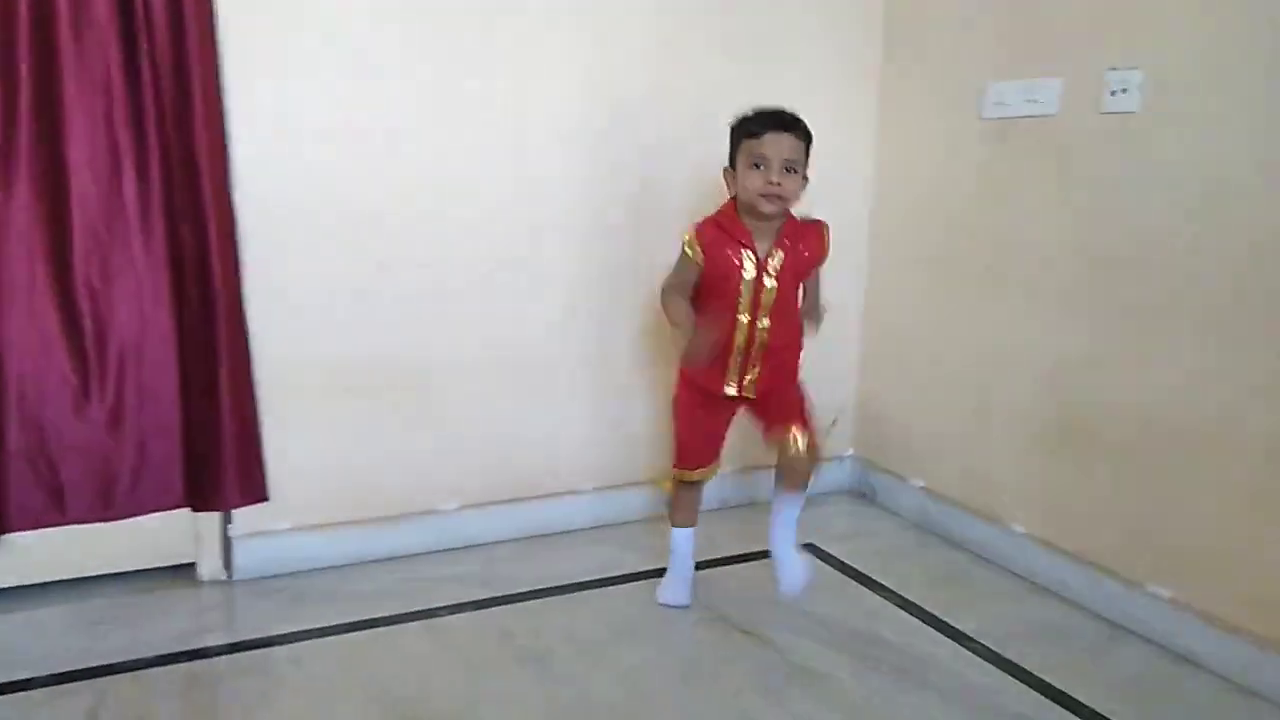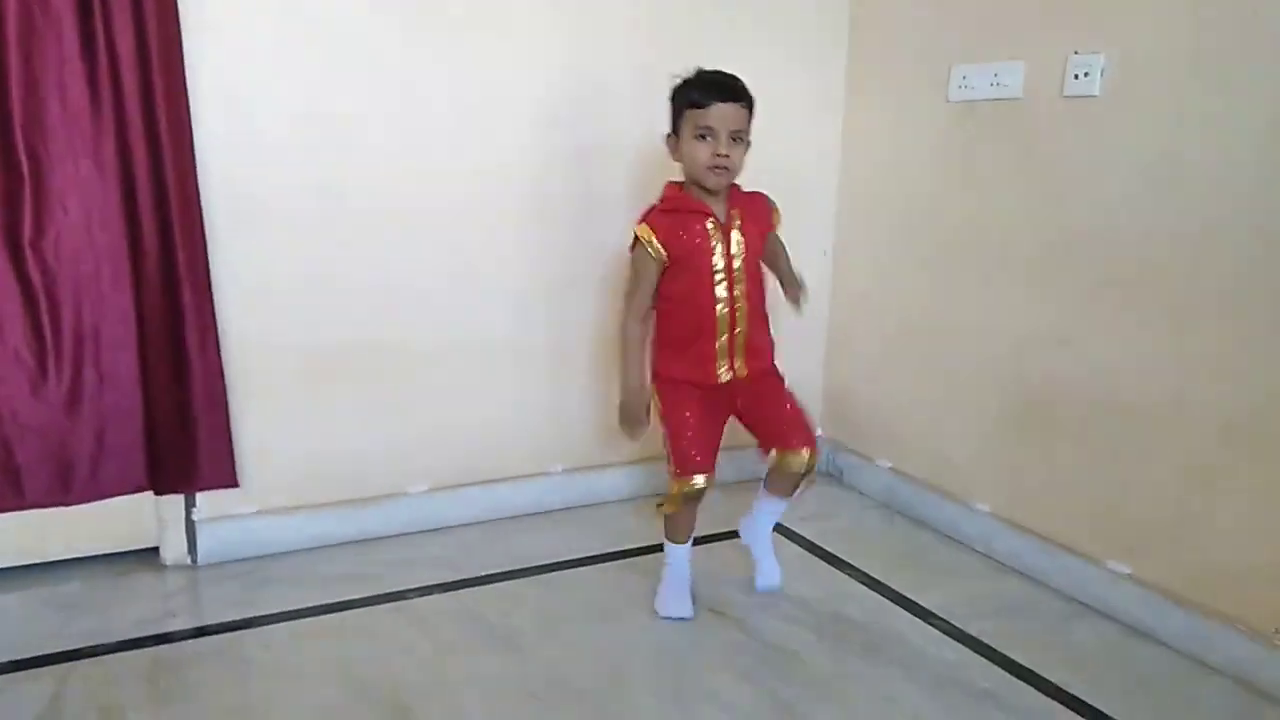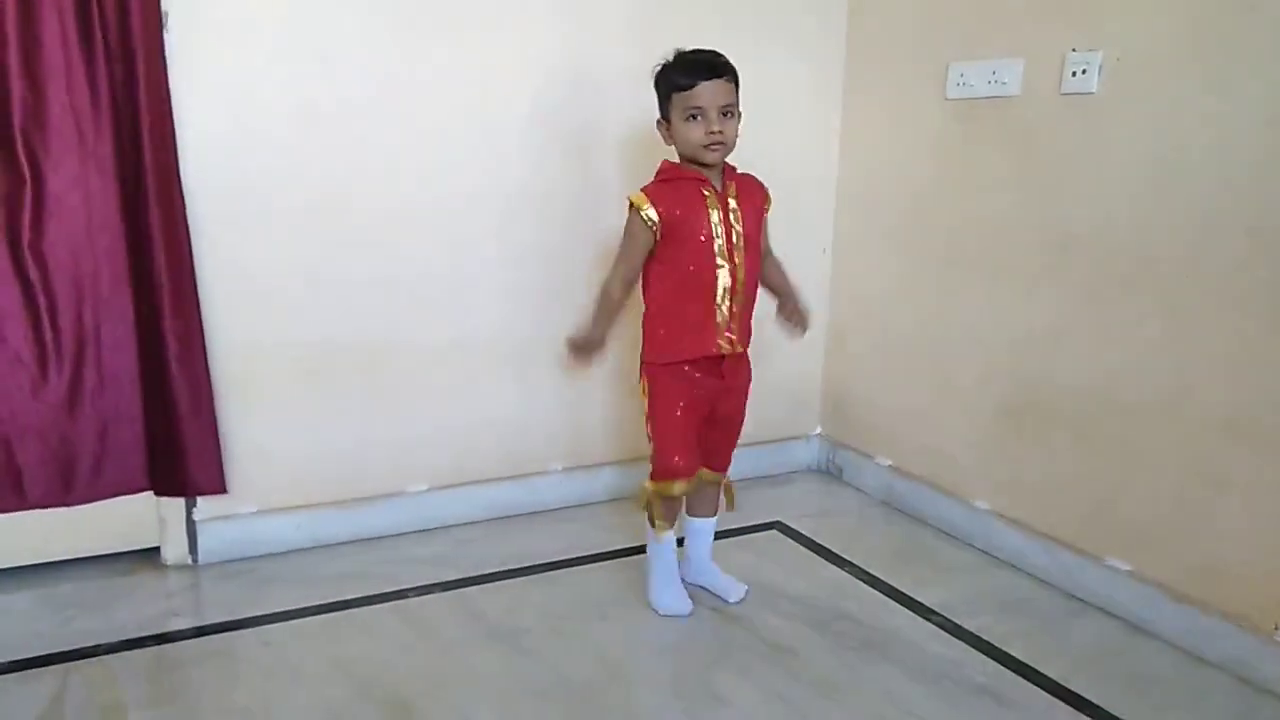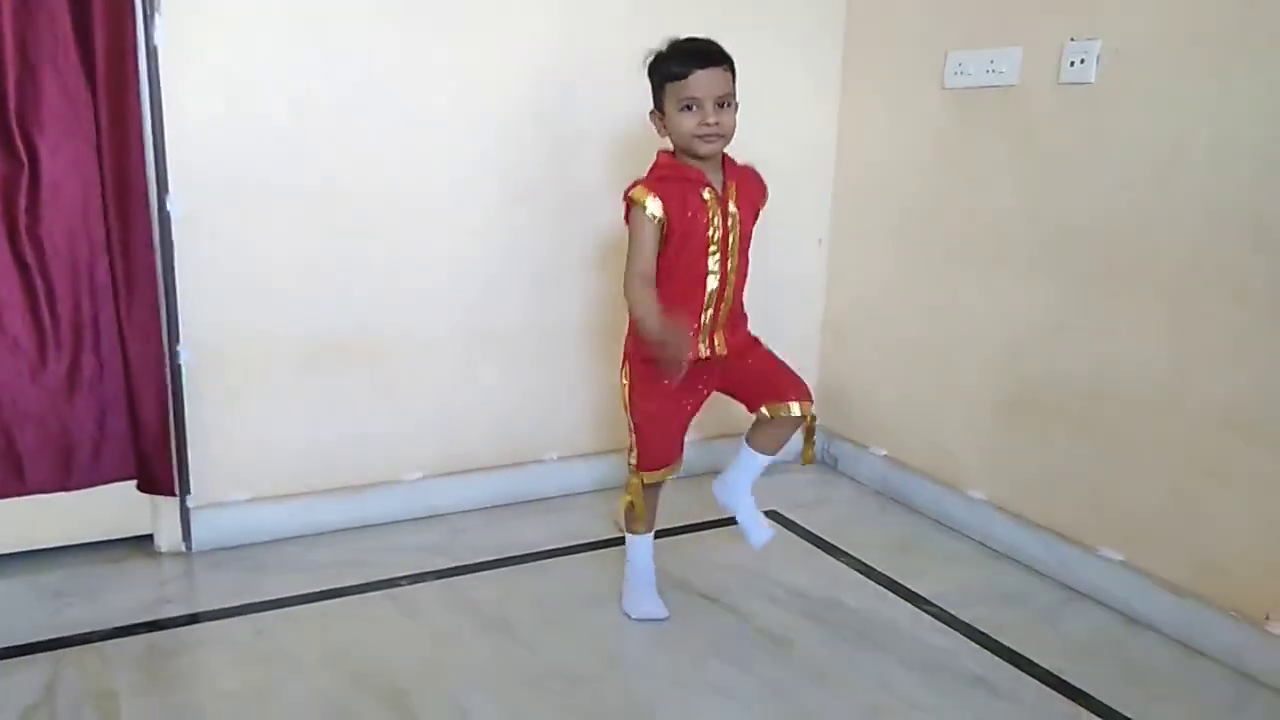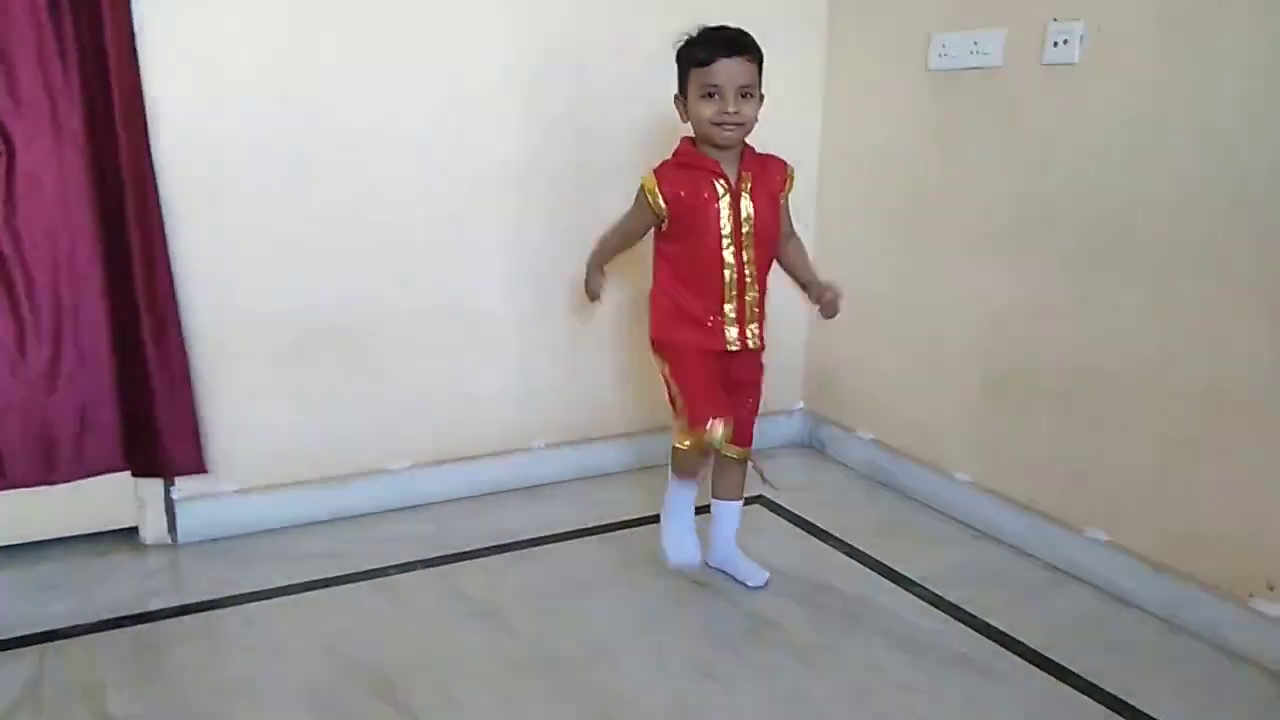
dt=0.5s
person 1, frame 1
left shoulder: (810, 238)
right shoulder: (706, 239)
right elbow: (675, 292)
left wrist: (809, 307)
right wrist: (690, 333)
left hip: (773, 371)
right hip: (708, 374)
left knee: (800, 447)
right knee: (691, 468)
left ankle: (784, 537)
right ankle: (680, 566)
person 1, frame 2
left shoulder: (758, 210)
right shoulder: (659, 227)
right elbow: (637, 310)
left wrist: (789, 279)
right wrist: (632, 386)
left hip: (753, 367)
right hip: (684, 374)
left knee: (799, 452)
right knee: (691, 479)
left ankle: (759, 532)
right ankle: (675, 575)
person 1, frame 3
left shoulder: (751, 194)
right shoulder: (656, 203)
right elbow: (623, 276)
left wrist: (786, 298)
right wrist: (595, 331)
left hip: (732, 357)
right hip: (674, 360)
left knee: (713, 464)
right knee: (673, 470)
left ankle: (699, 561)
right ankle: (663, 563)
person 1, frame 4
left shoulder: (749, 186)
right shoulder: (652, 196)
right elbow: (638, 280)
right wrist: (660, 333)
left hip: (730, 340)
right hip: (665, 354)
left knee: (793, 403)
right knee: (652, 465)
left ankle: (735, 485)
right ankle: (638, 573)
person 1, frame 5
left shoulder: (774, 176)
right shoulder: (669, 183)
right elbow: (628, 230)
left wrist: (814, 286)
right wrist: (595, 265)
left hip: (747, 337)
right hip: (684, 336)
left knee: (736, 443)
right knee: (708, 429)
left ankle: (726, 544)
right ankle: (678, 500)
